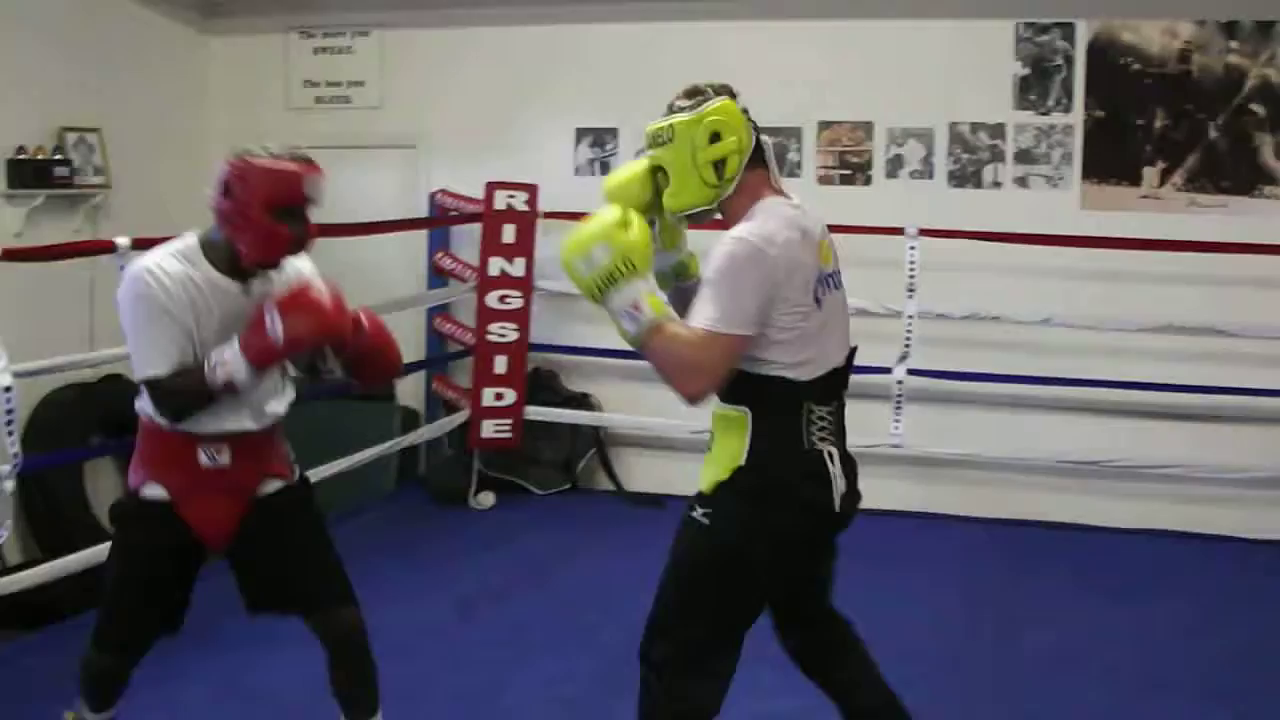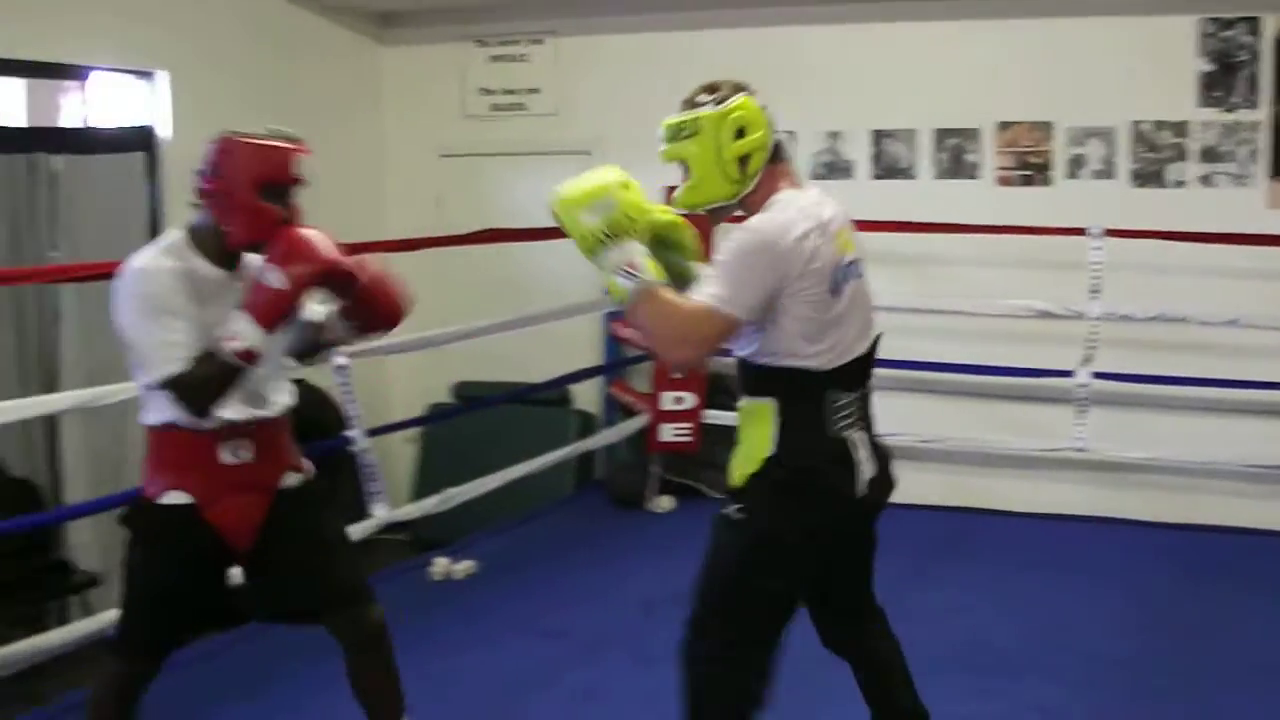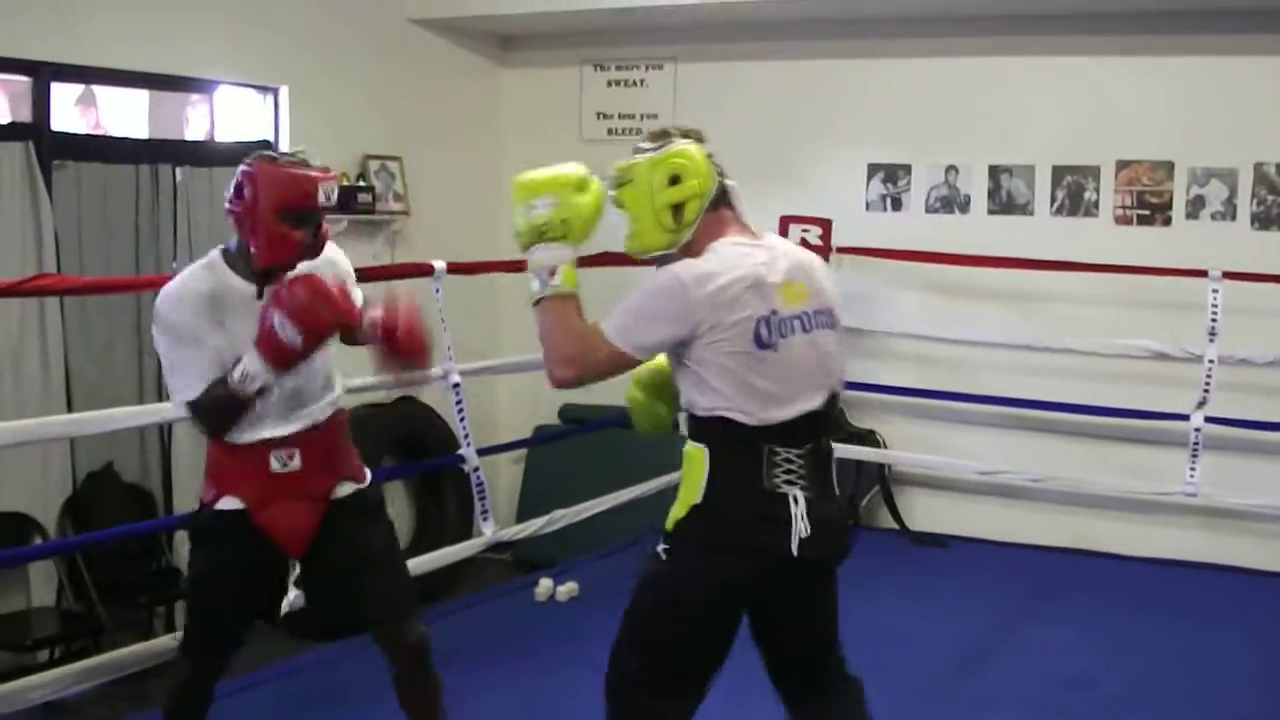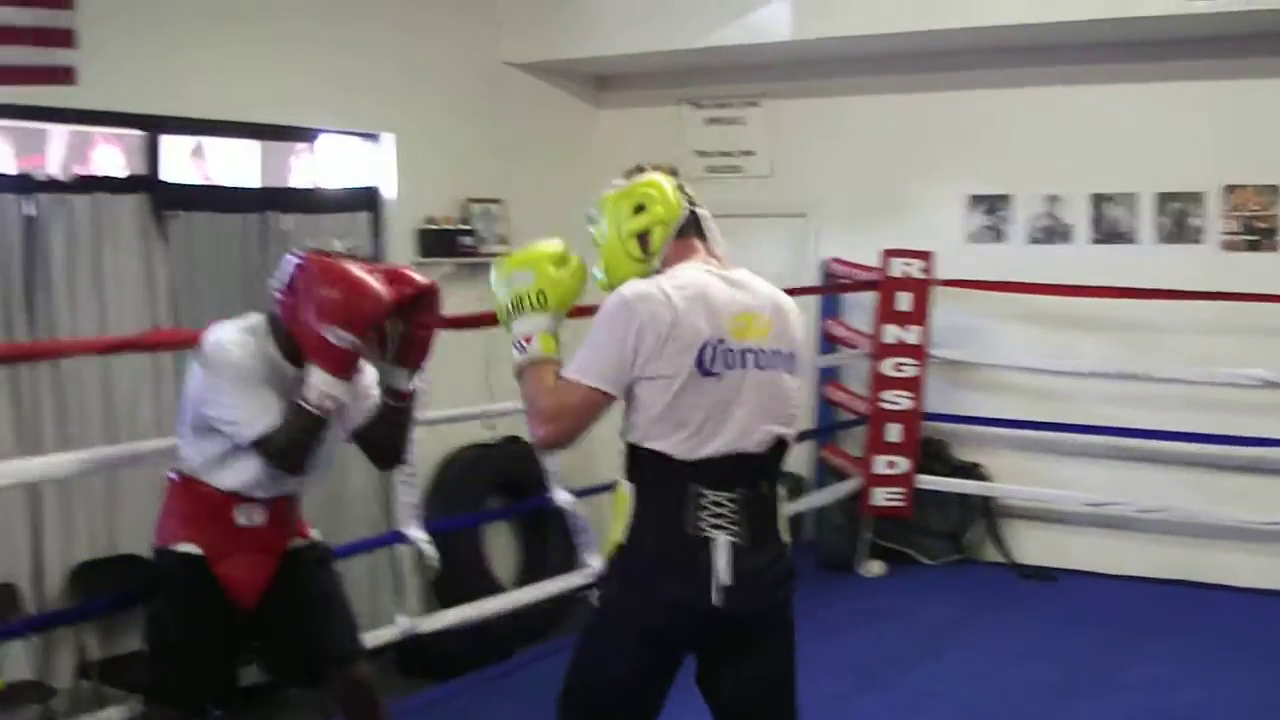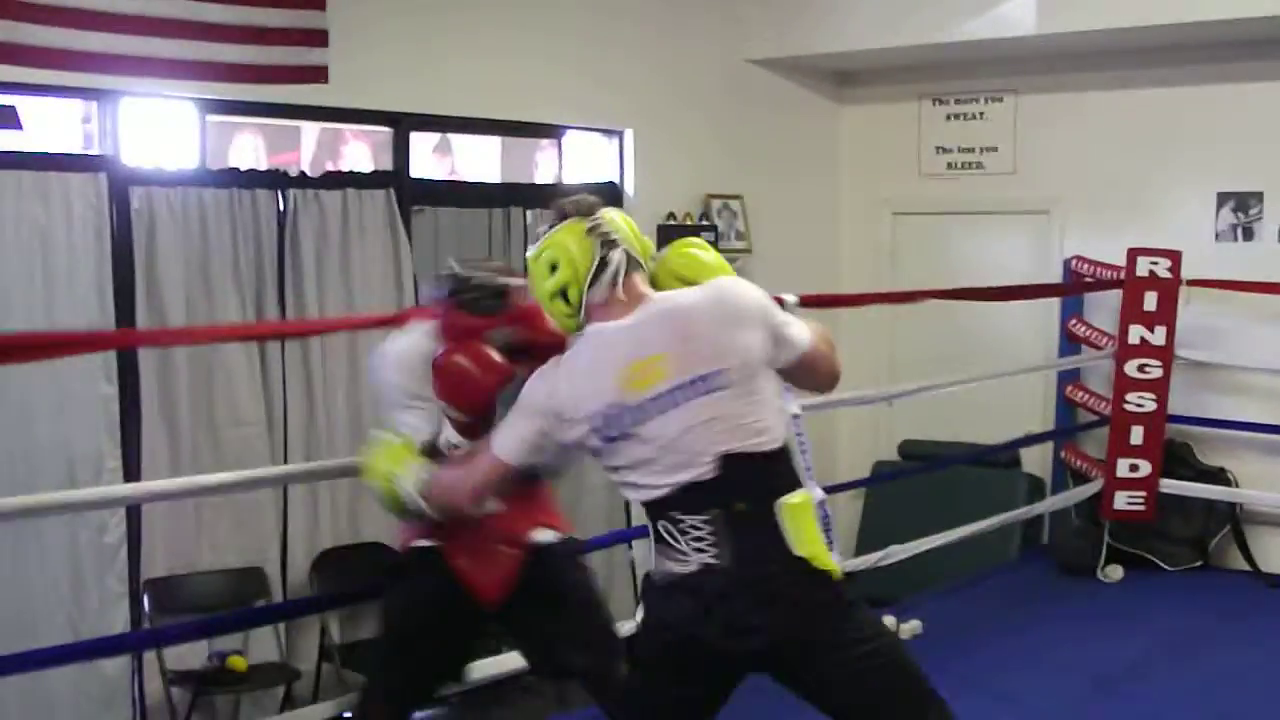
dt=1s
person 1, frame 1
left shoulder: (751, 244)
right shoulder: (802, 228)
left elbow: (695, 375)
right elbow: (723, 322)
left wrist: (624, 288)
right wrist: (660, 247)
left hip: (762, 486)
right hip: (817, 472)
left knee: (678, 654)
right knee: (808, 620)
person 1, frame 2
left shoulder: (763, 236)
right shoulder: (821, 213)
left elbow: (679, 346)
left wrist: (618, 245)
right wrist: (682, 263)
left hip: (793, 476)
right hip: (848, 464)
left knee: (723, 654)
right knee: (852, 619)
person 1, frame 3
left shoulder: (688, 283)
right shoulder: (805, 263)
left elbow: (568, 365)
left wrist: (548, 250)
left hip: (726, 527)
right hip: (815, 522)
person 1, frame 4
left shoulder: (641, 305)
right shoulder: (780, 308)
left elbow: (550, 427)
left wrist: (531, 323)
left hip: (661, 567)
right hip: (759, 566)
person 1, frame 5
left shoulder: (564, 381)
right shoulder: (732, 302)
left elbow: (466, 487)
right elbow: (823, 372)
left wrist: (413, 487)
left hip: (686, 600)
right hip: (788, 581)
person 2, frame 1
left shoulder: (292, 273)
right shoulder: (158, 278)
left elbow: (329, 369)
right elbow: (168, 401)
left wrist: (356, 346)
right wrist: (257, 347)
left hip: (260, 468)
right hip: (172, 477)
left knee: (341, 622)
right knee: (119, 640)
person 2, frame 2
left shoulder: (271, 261)
right shoulder: (151, 274)
left elbow: (309, 341)
right elbow: (193, 395)
left wrist: (352, 311)
right wrist: (262, 310)
left hip: (273, 465)
right hip: (186, 481)
left knee: (361, 620)
right knee: (139, 653)
person 2, frame 3
left shoulder: (325, 266)
right shoulder: (186, 298)
right elbow: (216, 422)
left wrist: (383, 326)
right wrist: (267, 349)
left hip: (335, 476)
right hip: (244, 488)
left knee: (405, 633)
right knee: (206, 650)
person 2, frame 4
left shoulder: (343, 352)
right shoulder: (228, 349)
left elbow: (387, 456)
right elbow: (289, 456)
left wrist: (402, 365)
right wrist: (337, 364)
left hip: (280, 529)
right hip: (201, 533)
left knee: (351, 674)
person 2, frame 5
left shoulder: (536, 352)
right shoulder: (403, 360)
left elbow: (535, 468)
right wrist: (463, 417)
left hip: (526, 516)
right hip: (447, 533)
left knee: (605, 671)
